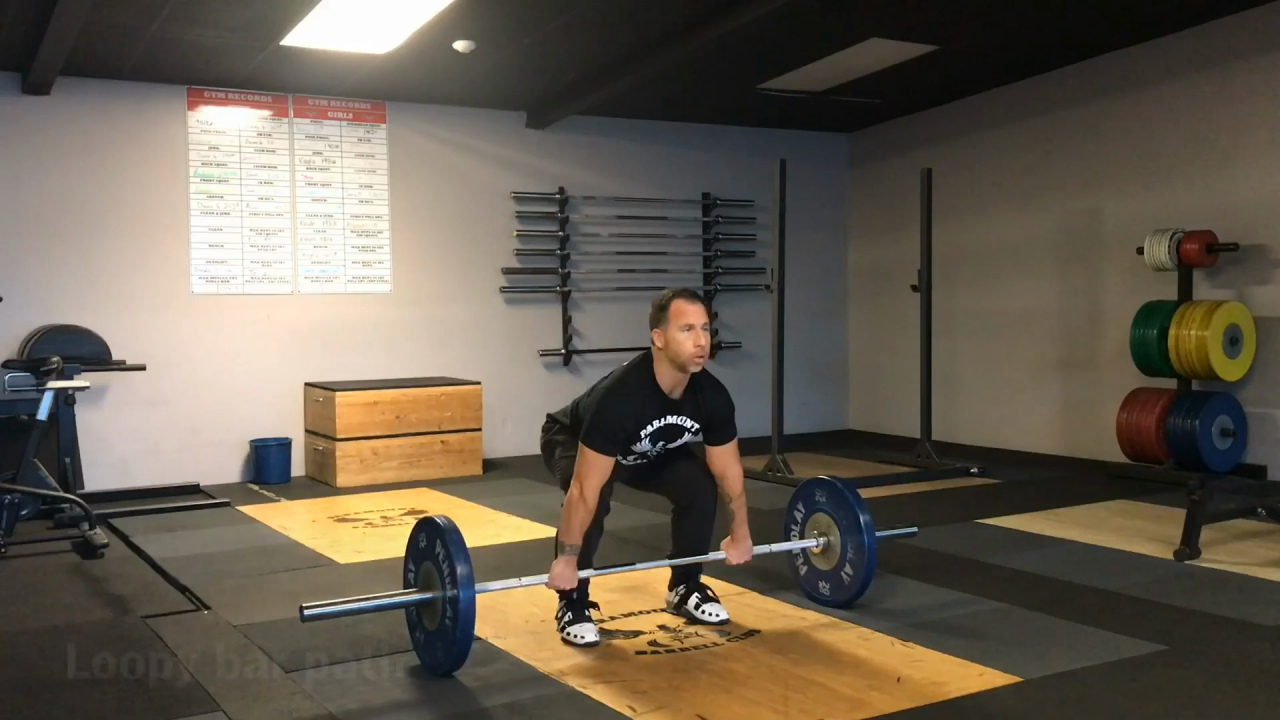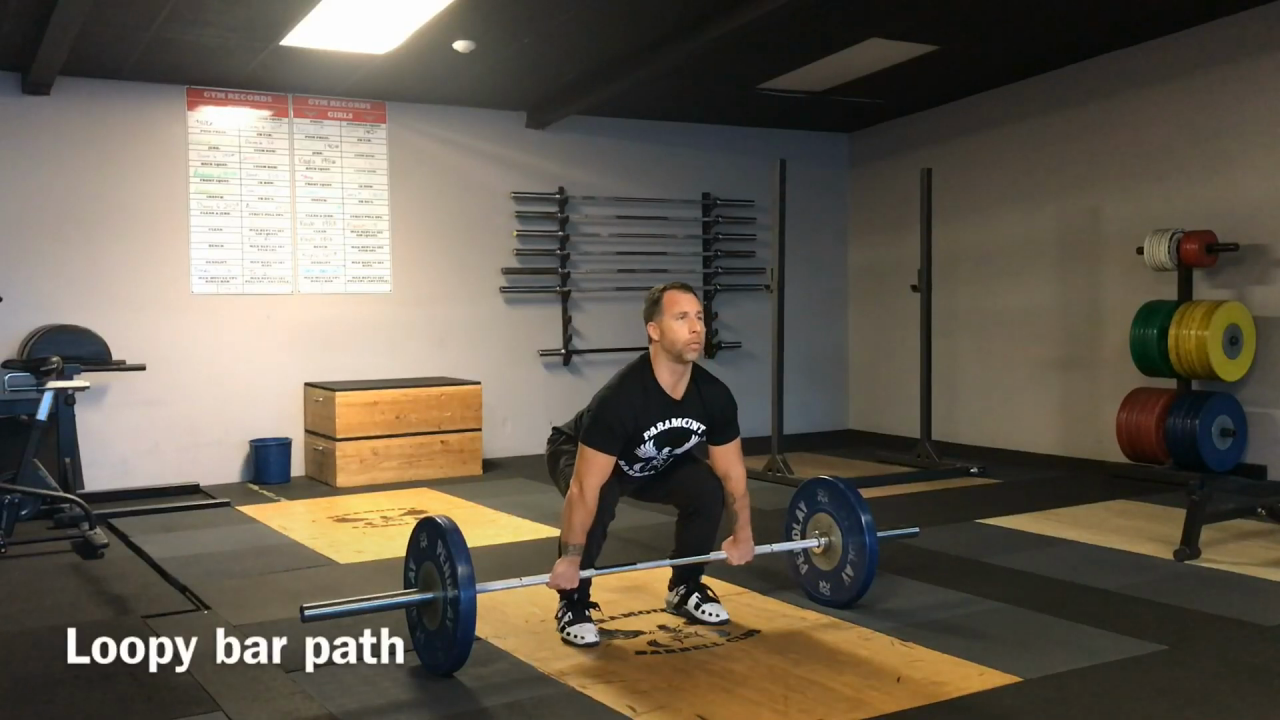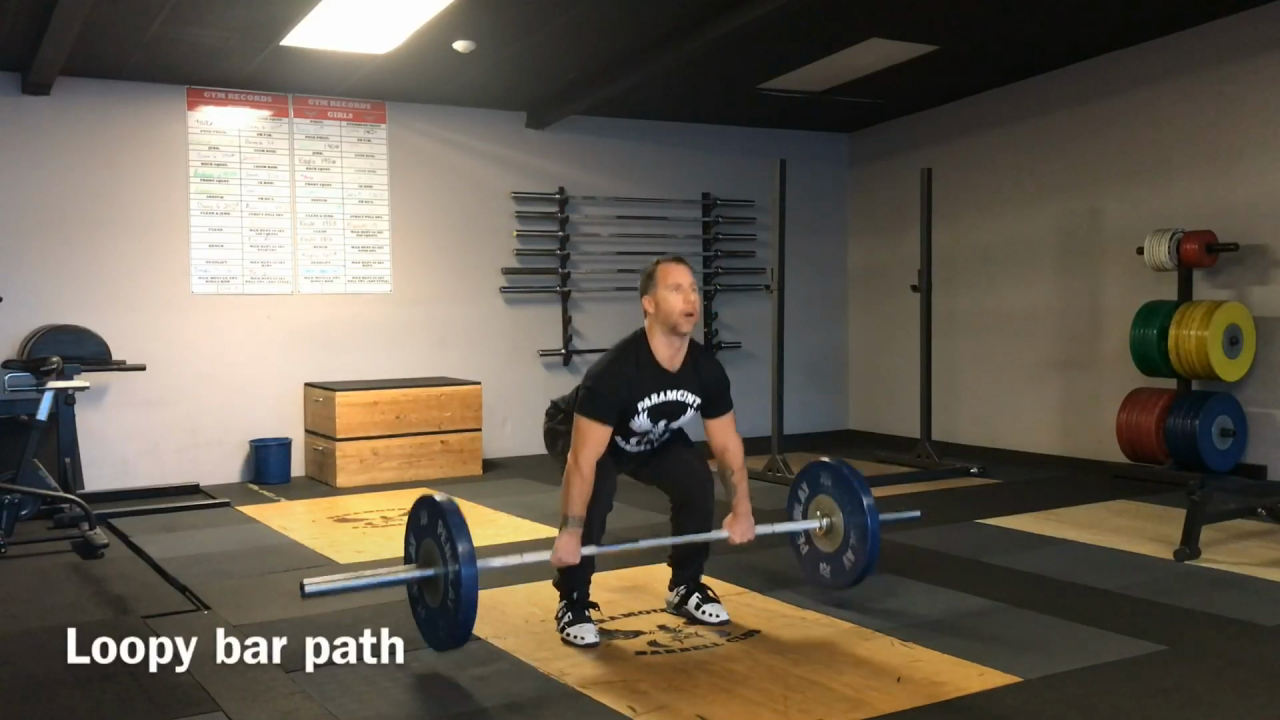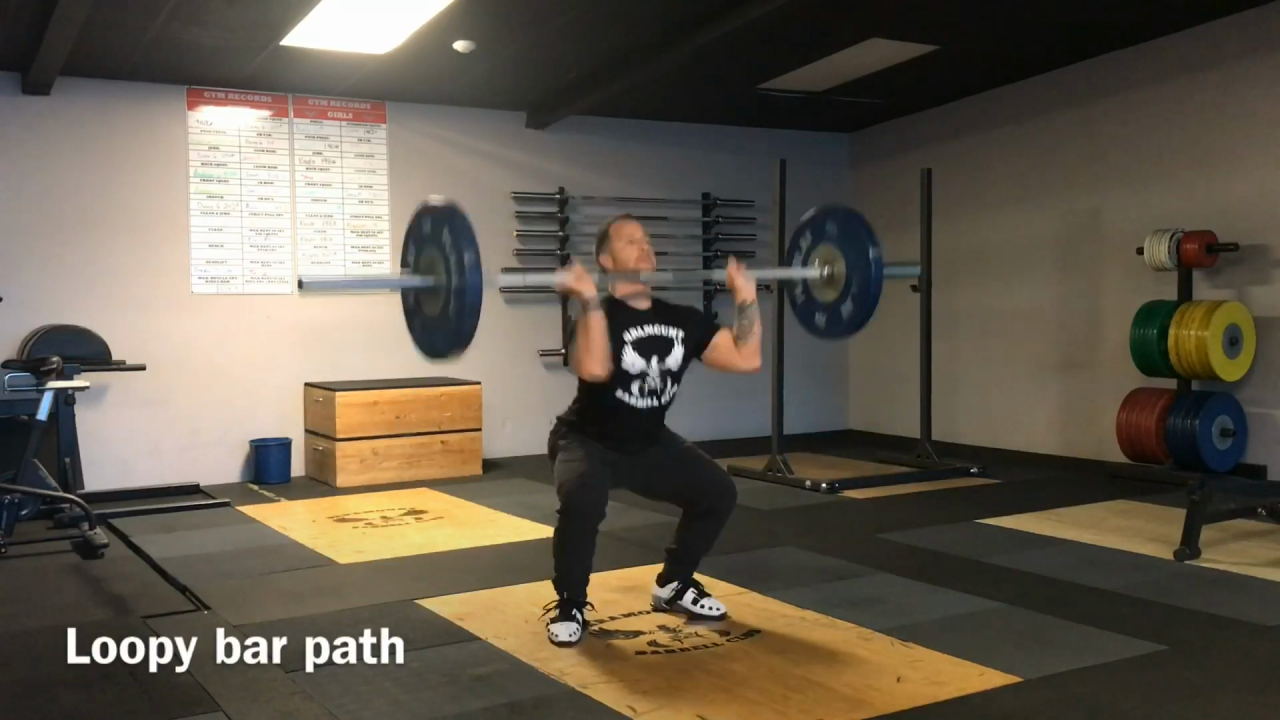
dt=1s
person 1, frame 1
left shoulder: (712, 395)
right shoulder: (620, 395)
left elbow: (728, 473)
right elbow: (585, 490)
left wrist: (740, 536)
right wrist: (566, 559)
right hip: (571, 439)
left knee: (700, 486)
right knee: (594, 501)
left ankle: (685, 588)
right ankle: (573, 604)
person 1, frame 2
left shoulder: (714, 395)
right shoulder: (620, 397)
left elbow: (732, 472)
right elbow: (585, 489)
left wrist: (742, 536)
right wrist: (569, 560)
left hip: (653, 461)
right hip: (577, 453)
left knee: (707, 490)
right knee: (597, 504)
left ankle: (685, 589)
right ankle: (573, 605)
person 1, frame 3
left shoulder: (706, 369)
right shoulder: (616, 370)
left elbow: (727, 445)
right elbow: (585, 459)
left wrist: (741, 512)
right wrist: (570, 536)
left hip: (651, 437)
right hip: (576, 429)
left knee: (697, 484)
right knee: (595, 499)
left ankle: (686, 589)
right ankle: (572, 605)
person 1, frame 4
left shoulder: (683, 319)
right shoulder: (602, 315)
left elbow: (746, 360)
right elbow: (593, 369)
left wrist: (745, 299)
right wrist: (587, 300)
left hip: (649, 442)
right hip: (587, 441)
left knee: (718, 492)
right knee: (582, 498)
left ankle: (673, 584)
right ankle: (569, 603)
